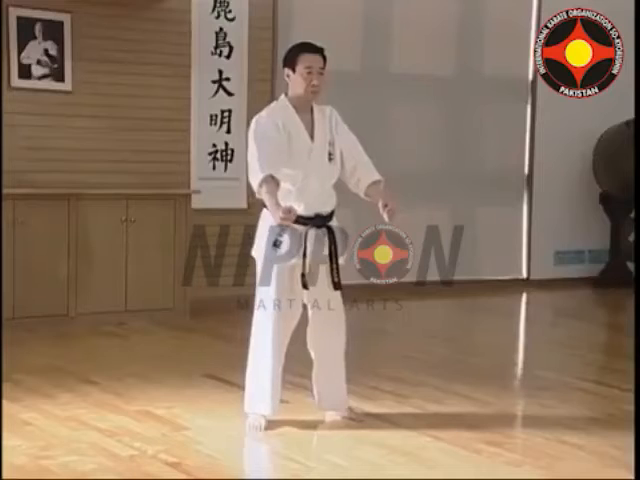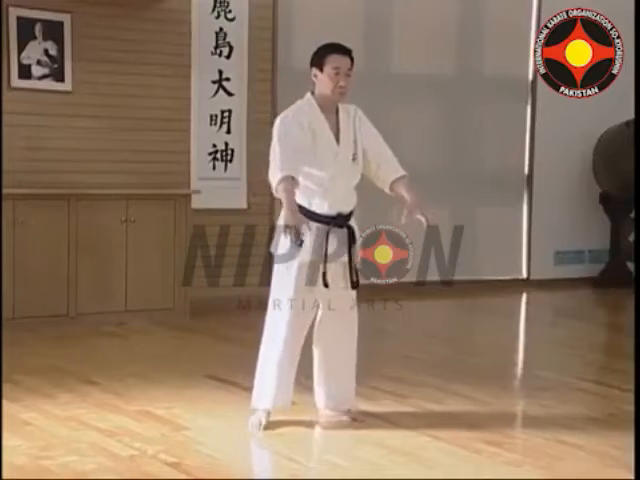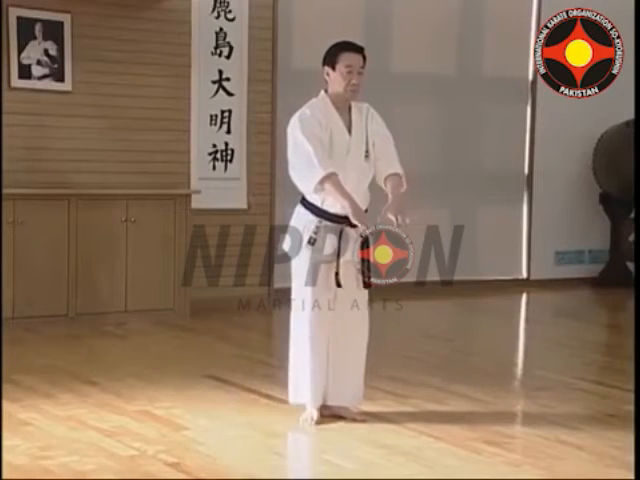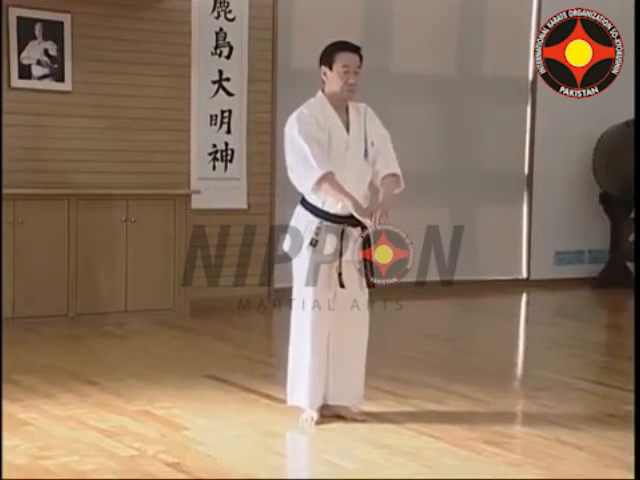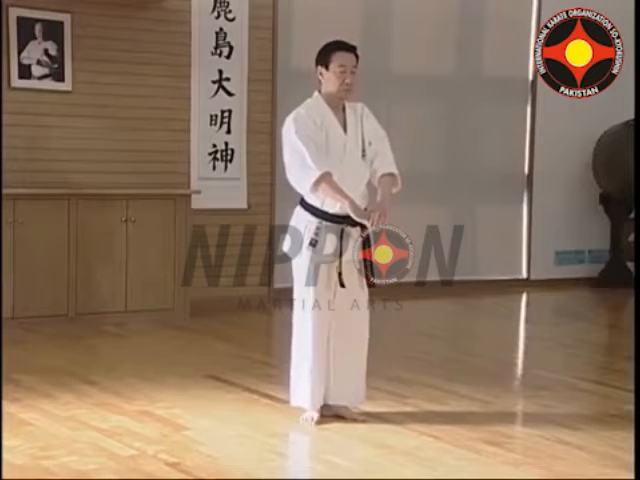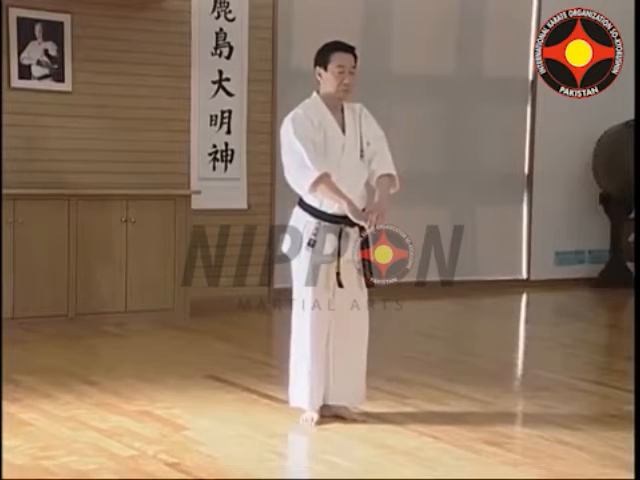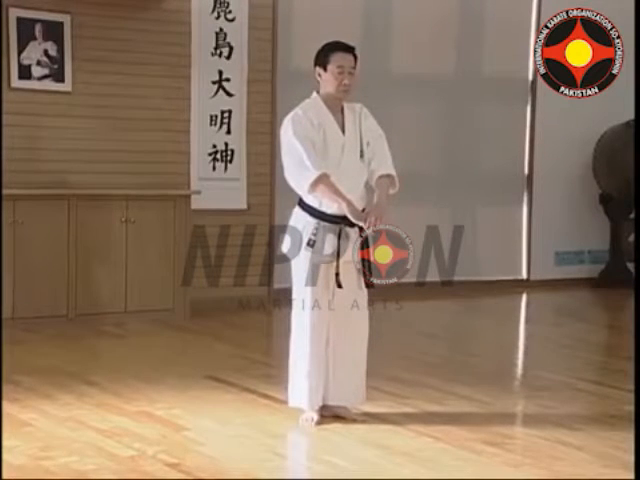
dt=0.7s
person 1, frame 1
left shoulder: (331, 120)
right shoulder: (268, 121)
left elbow: (358, 167)
right elbow: (263, 170)
left wrist: (381, 198)
right wrist: (274, 206)
left hip: (321, 232)
right hip: (282, 232)
left knee: (330, 319)
right knee: (273, 319)
left ankle: (333, 400)
right ankle: (260, 406)
person 1, frame 2
left shoulder: (355, 118)
right shoulder: (293, 120)
left elbow: (383, 164)
right elbow: (284, 167)
left wrist: (410, 198)
right wrist: (288, 207)
left hip: (341, 230)
right hip: (304, 228)
left knee: (340, 318)
right knee: (289, 315)
left ankle: (333, 401)
right ankle: (264, 403)
person 1, frame 3
left shoulder: (369, 117)
right shoulder: (307, 119)
left elbow: (388, 164)
right elbow: (317, 169)
left wrist: (394, 199)
right wrist: (351, 205)
left hip: (353, 229)
right hip: (317, 226)
left knee: (353, 315)
right knee: (312, 313)
left ankle: (339, 398)
right ankle: (312, 401)
person 1, frame 4
left shoulder: (366, 117)
right shoulder: (305, 119)
left elbow: (386, 165)
right elbow: (314, 170)
left wrist: (384, 202)
right wrist: (354, 204)
left hip: (353, 230)
right hip: (316, 226)
left knee: (352, 315)
right knee: (313, 314)
left ankle: (339, 397)
right ankle: (311, 401)
person 1, frame 5
left shoulder: (363, 116)
right shoulder: (302, 119)
left elbow: (383, 163)
right elbow: (311, 172)
left wrist: (382, 201)
right wrist: (352, 205)
left hip: (353, 231)
right hip: (316, 227)
left knee: (352, 316)
right knee: (313, 315)
left ankle: (338, 397)
right ankle: (311, 401)
person 1, frame 6
left shoulder: (362, 117)
right shoulder: (300, 120)
left elbow: (381, 163)
right elbow: (308, 172)
left wrist: (380, 200)
right wrist: (349, 205)
left hip: (352, 232)
right hip: (316, 228)
left knee: (352, 317)
right knee: (313, 315)
left ankle: (338, 398)
right ankle: (310, 401)
person 1, frame 7
left shoulder: (362, 117)
right shoulder: (300, 119)
left elbow: (381, 164)
right elbow: (306, 172)
left wrist: (379, 201)
right wrist: (348, 205)
left hip: (352, 231)
right hip: (315, 228)
left knee: (352, 316)
right knee: (312, 315)
left ankle: (338, 398)
right ankle: (310, 401)
